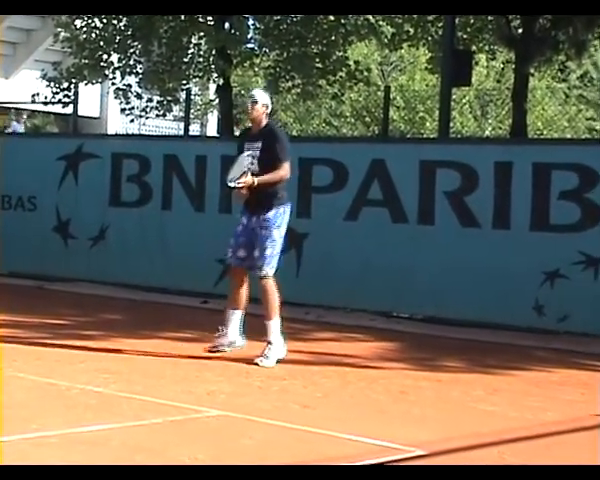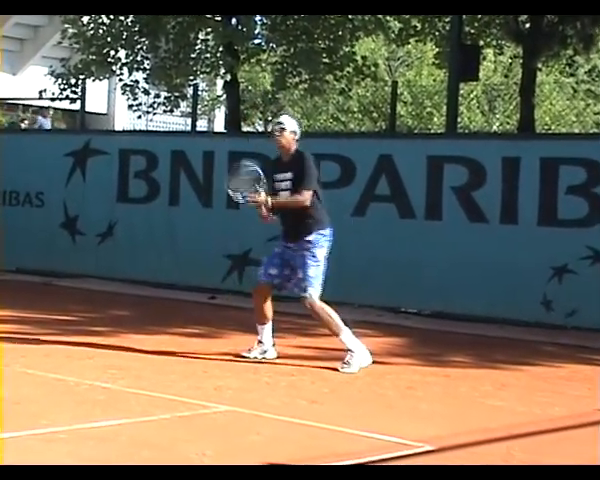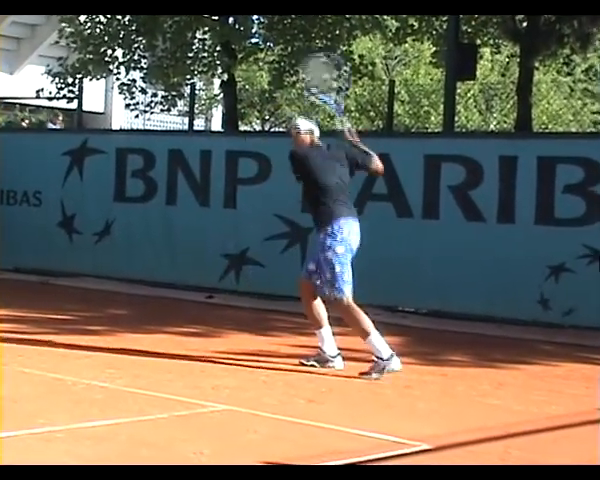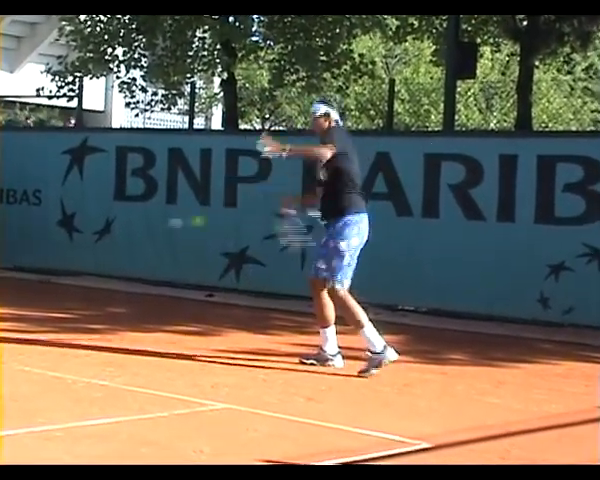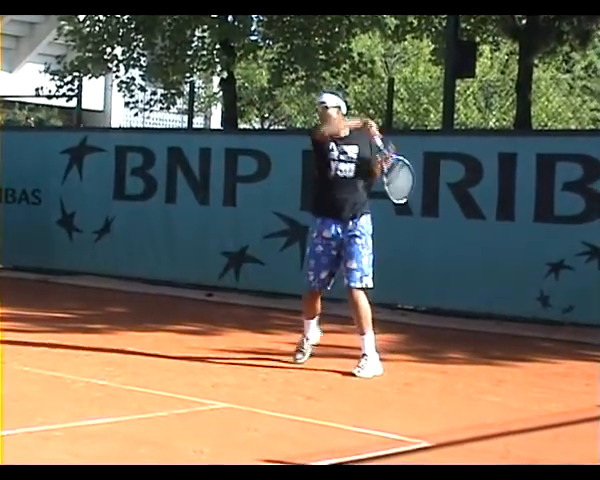
dt=0.4s
person 1, frame 1
left shoulder: (275, 135)
right shoulder: (244, 136)
left elbow: (284, 172)
left wrist: (255, 181)
right wrist: (244, 186)
left hip: (273, 211)
right hip: (249, 212)
left knee: (264, 276)
right knee: (236, 272)
left ankle: (275, 343)
right ankle: (231, 334)
person 1, frame 2
left shoulder: (304, 160)
right shoulder: (276, 164)
left elbow: (304, 199)
left wrist: (269, 200)
right wrist: (266, 207)
left hip: (314, 237)
right hip: (290, 239)
left knee: (311, 300)
right knee: (262, 289)
left ankle: (358, 351)
right ankle: (265, 345)
person 1, frame 3
left shoulder: (298, 156)
right shoulder: (341, 151)
right elbow: (377, 166)
right wrist: (356, 144)
left hip: (334, 231)
right hip: (348, 228)
left knee: (342, 301)
right knee: (307, 288)
left ankle: (386, 357)
right ankle: (328, 353)
person 1, frame 4
left shoulder: (336, 136)
right shoulder: (326, 142)
left elbow: (323, 154)
left wrist: (284, 149)
right wrist: (301, 201)
left hip: (350, 221)
right hip: (336, 222)
left knee: (337, 290)
right knee: (318, 284)
left ankle: (379, 349)
right ankle: (329, 351)
person 1, frame 5
left shoulder: (362, 139)
right shoulder: (319, 134)
left elbow: (367, 181)
right elbow: (322, 132)
left wrist: (376, 168)
right wrist: (359, 123)
left hip: (358, 223)
right hip: (325, 223)
left knee: (356, 290)
right knee: (315, 288)
left ankle: (370, 356)
right ankle: (310, 334)
